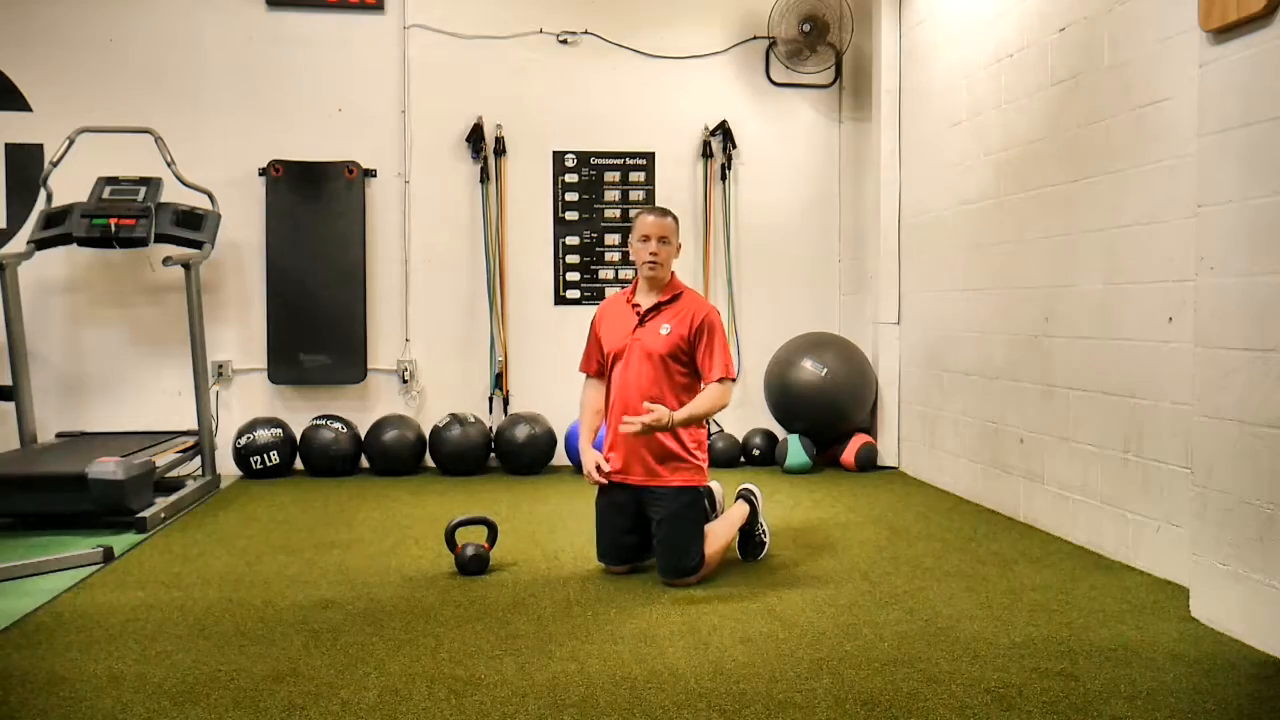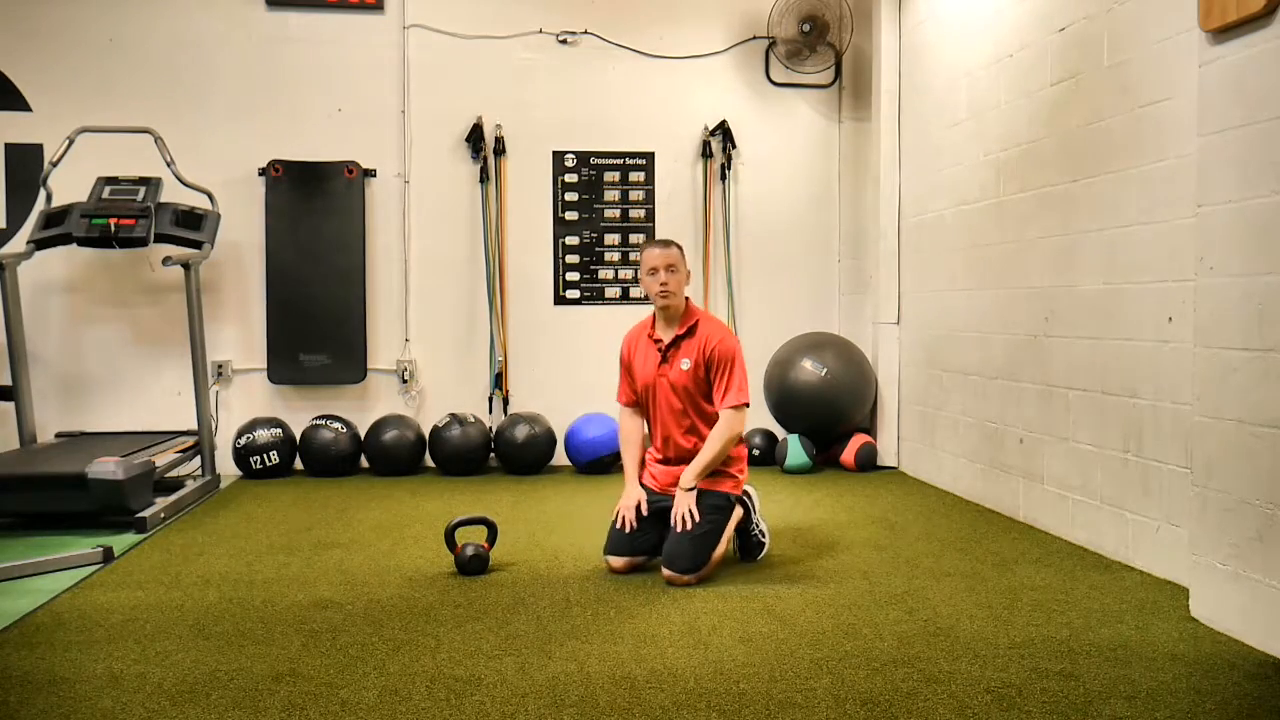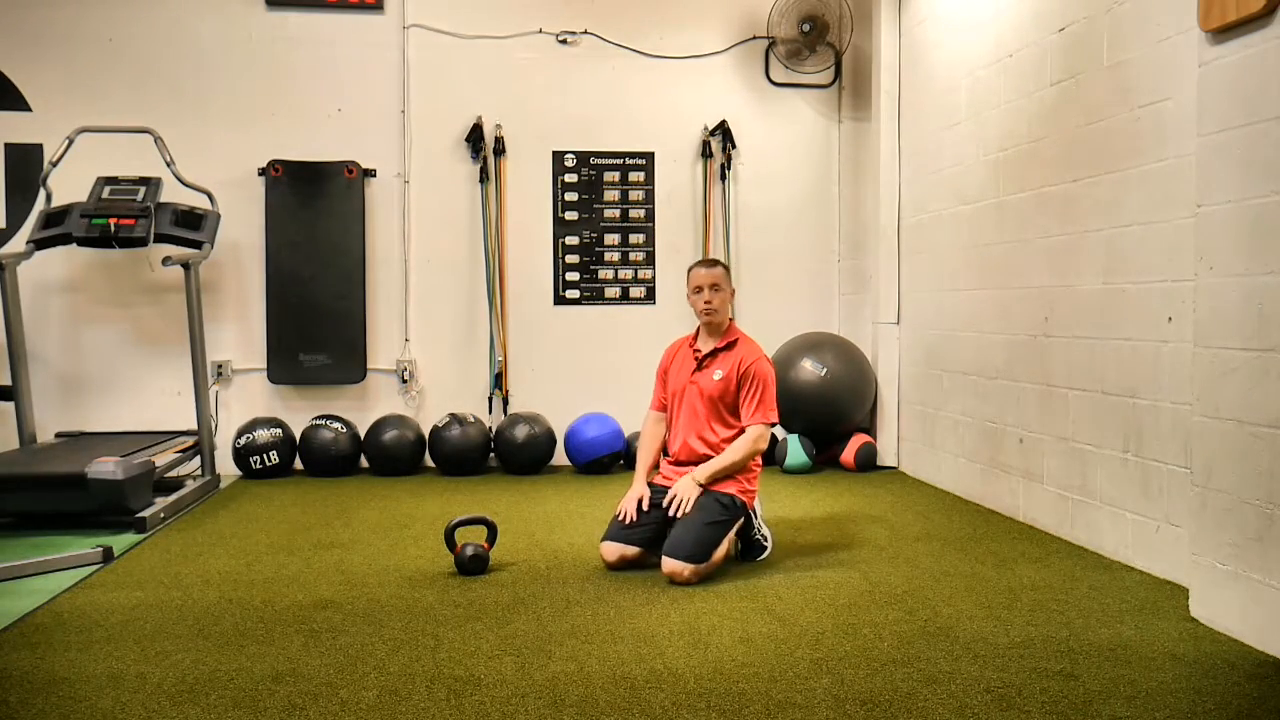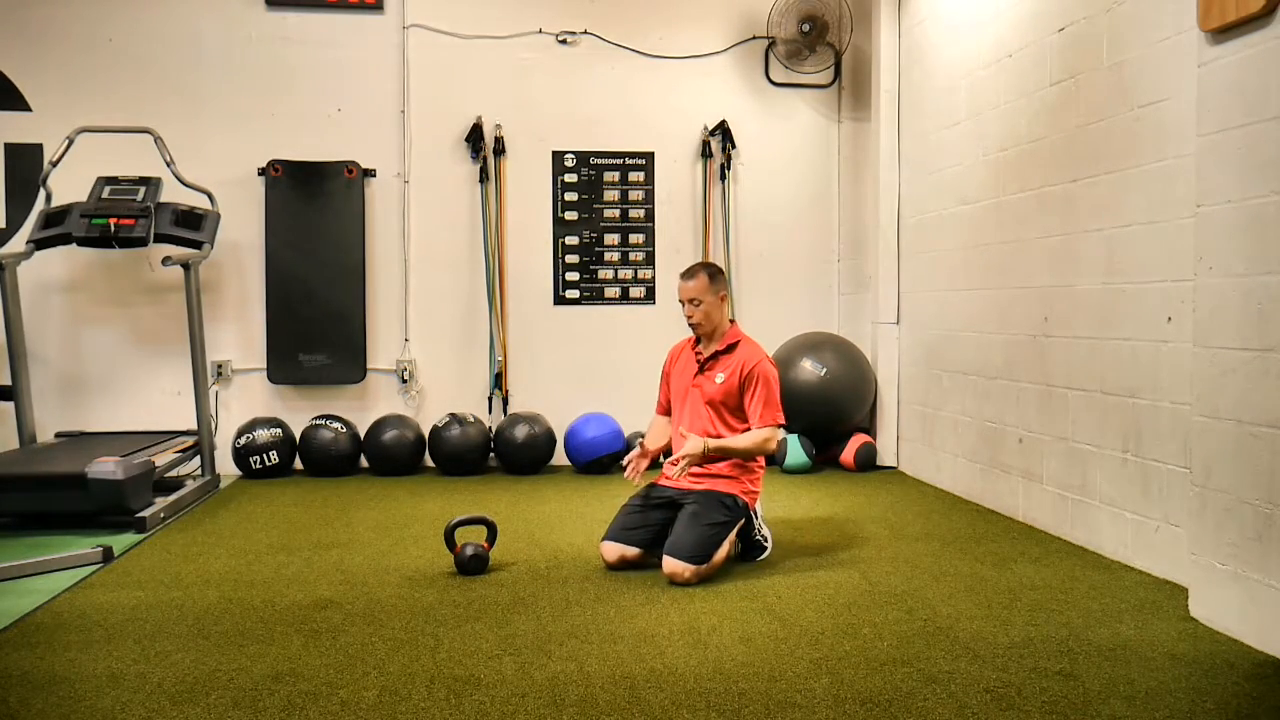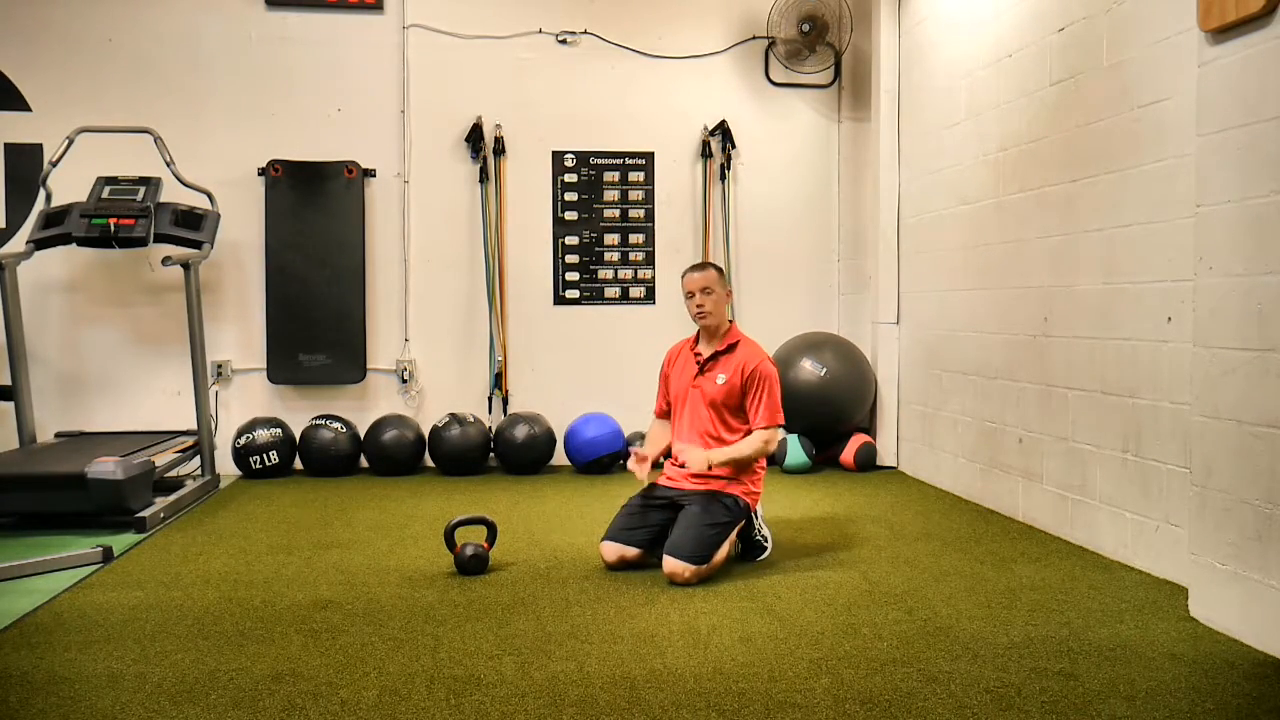
dt=1s
person 1, frame 1
left shoulder: (699, 313)
right shoulder: (607, 311)
left elbow: (721, 391)
right elbow: (595, 382)
left wrist: (672, 419)
right wrist: (585, 443)
left hip: (675, 468)
right hip: (619, 467)
left knee: (680, 575)
right knee: (617, 564)
left ankle: (744, 509)
right ankle: (702, 505)
person 1, frame 2
left shoulder: (717, 339)
right shoulder: (633, 342)
left elbow: (732, 423)
right elbow: (631, 414)
left wrist: (689, 482)
right wrist: (631, 482)
left hip: (713, 475)
right hip: (658, 476)
left knee: (679, 572)
right knee: (618, 560)
left ankle: (738, 516)
right ankle: (678, 529)
person 1, frame 3
left shoulder: (751, 359)
right shoulder: (674, 353)
left elbow: (758, 438)
right elbow: (657, 420)
left wrist: (698, 477)
right wrist: (640, 480)
left hip: (724, 483)
right hip: (671, 480)
left knee: (680, 568)
right knee: (614, 553)
left ankle: (738, 529)
right ankle: (704, 532)
person 1, frame 4
left shoulder: (753, 361)
right shoulder: (677, 355)
left elbow: (767, 439)
left wrist: (705, 446)
right wrist: (648, 449)
left hip: (726, 483)
right hip: (675, 480)
left knee: (679, 569)
right knee: (614, 553)
left ankle: (738, 530)
right ankle: (716, 534)
person 1, frame 5
left shoulder: (753, 362)
right shoulder: (675, 356)
left elbow: (767, 440)
left wrist: (711, 459)
right wrist: (647, 454)
left hip: (727, 484)
right hip: (675, 480)
left knee: (680, 569)
right knee: (614, 553)
left ankle: (739, 530)
right ankle: (715, 533)
